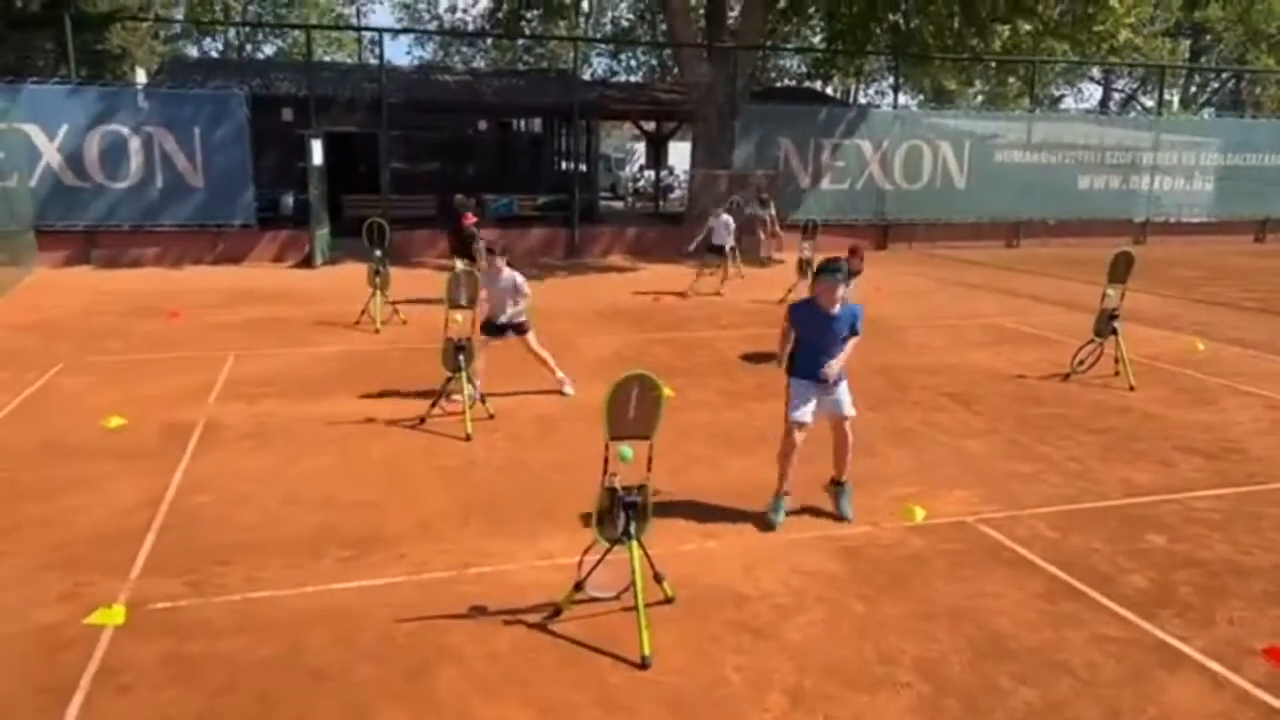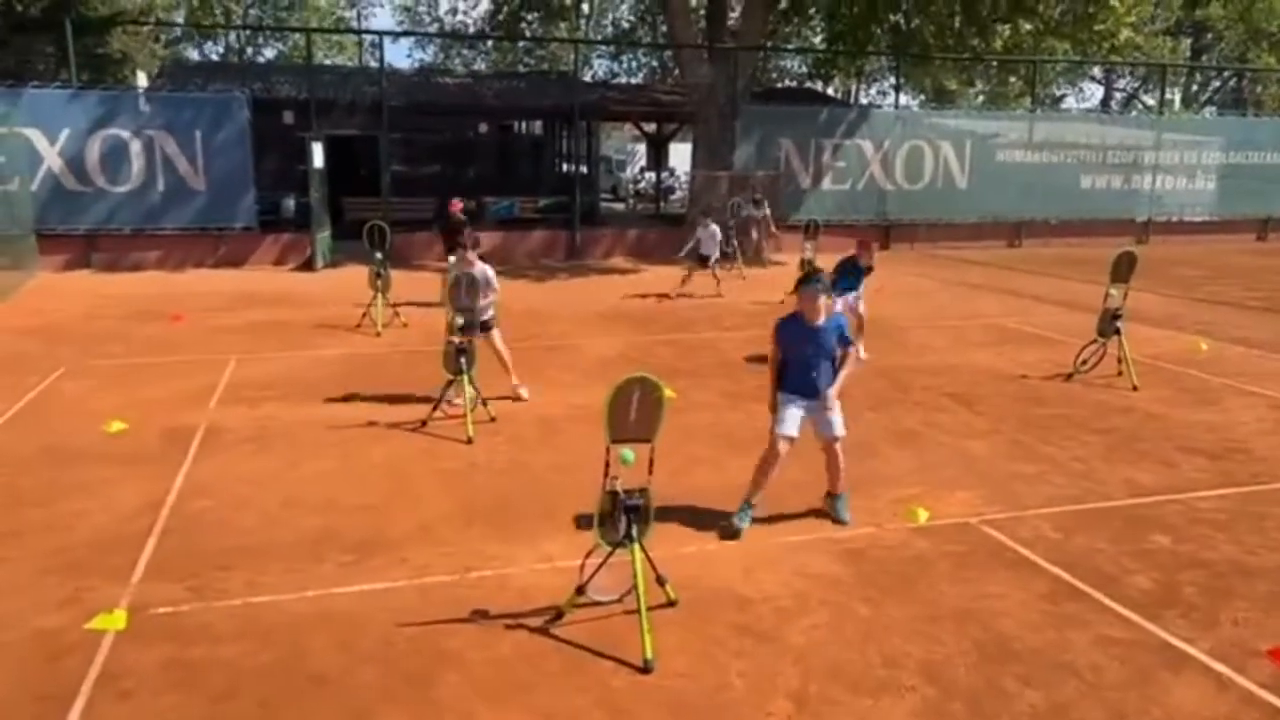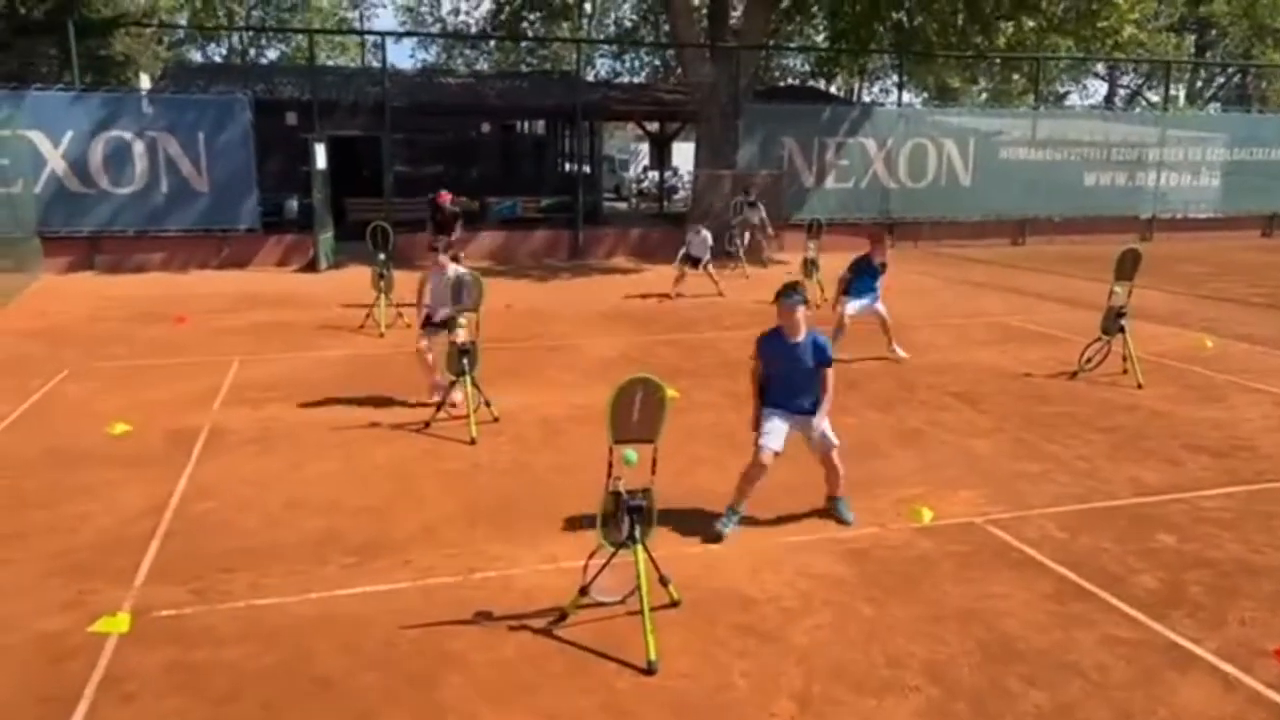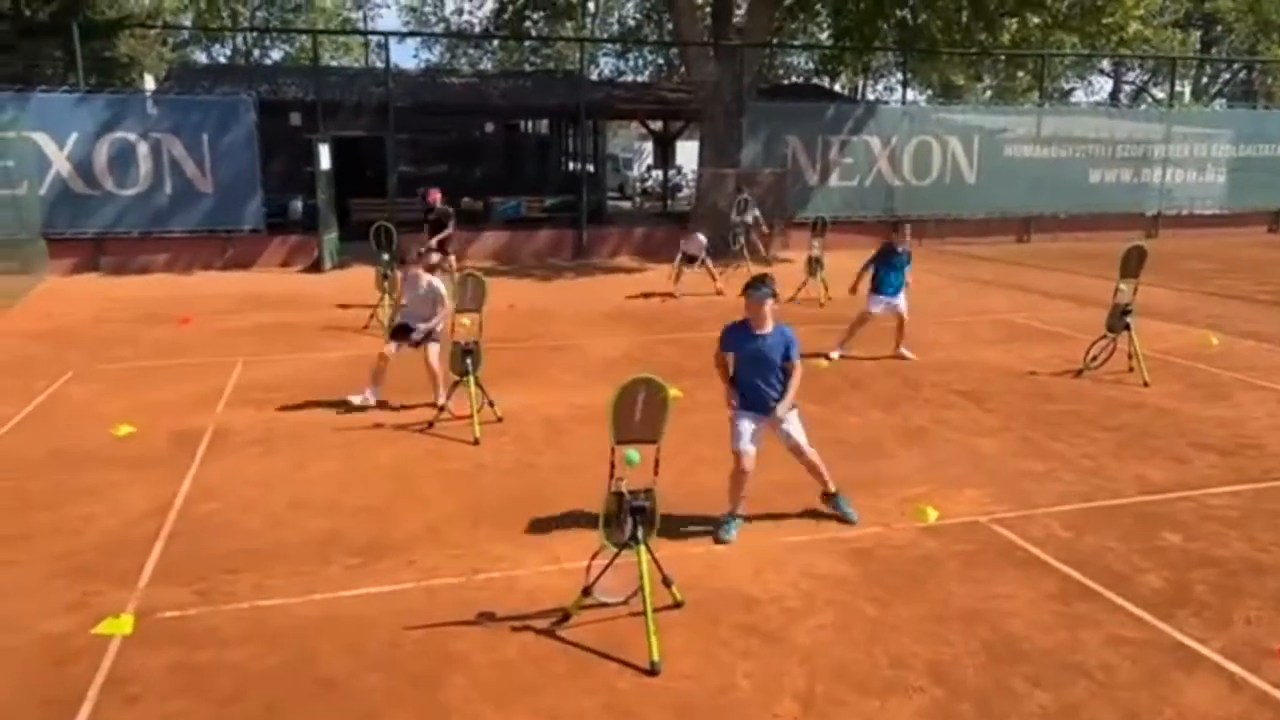
dt=0.1s
person 1, frame 1
left shoulder: (853, 312)
right shoulder: (801, 310)
right elbow: (788, 328)
left wrist: (840, 361)
right wrist: (781, 354)
left hip: (834, 380)
right hip: (803, 380)
left knee: (844, 433)
right knee: (793, 436)
left ankle: (839, 485)
right ankle: (780, 496)
person 1, frame 2
left shoulder: (838, 324)
right shoulder: (785, 325)
left elbow: (848, 355)
right elbow: (776, 357)
left wrist: (837, 387)
right wrist: (773, 393)
left hip: (824, 399)
right hip: (791, 397)
left knee: (834, 451)
right knee: (777, 449)
left ankle: (834, 497)
right ankle: (747, 505)
person 1, frame 3
left shoulder: (818, 343)
right shoulder: (767, 341)
left elbow: (828, 379)
right elbow: (758, 372)
left wrist: (822, 416)
right wrist: (757, 409)
left hip: (812, 411)
right hip: (776, 410)
left knee: (832, 460)
right knee: (761, 461)
left ankle: (836, 499)
right ankle: (733, 512)
person 1, frame 4
left shoulder: (785, 335)
right shoulder: (733, 332)
left elbow: (795, 370)
right elbow: (720, 359)
left wrist: (786, 404)
right wrist: (728, 388)
left hip: (779, 408)
right hip: (745, 409)
left knee: (807, 455)
right knee: (744, 465)
left ankle: (832, 496)
right ankle: (734, 516)
